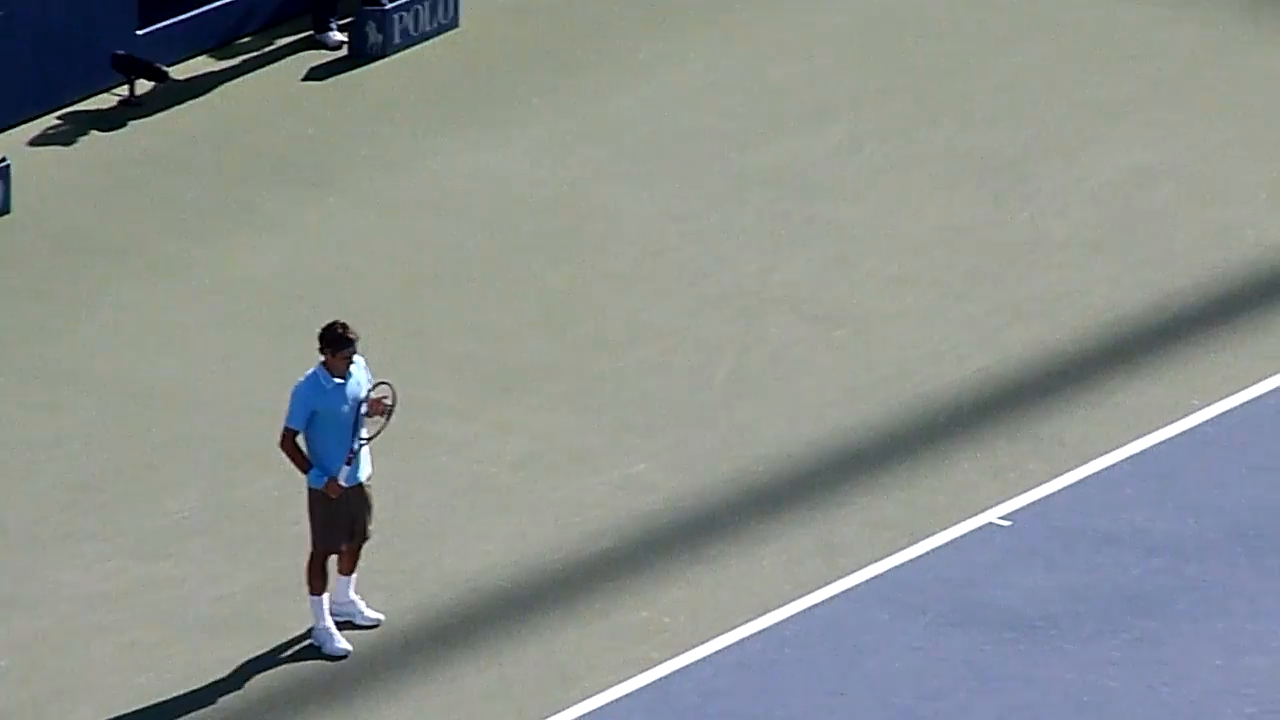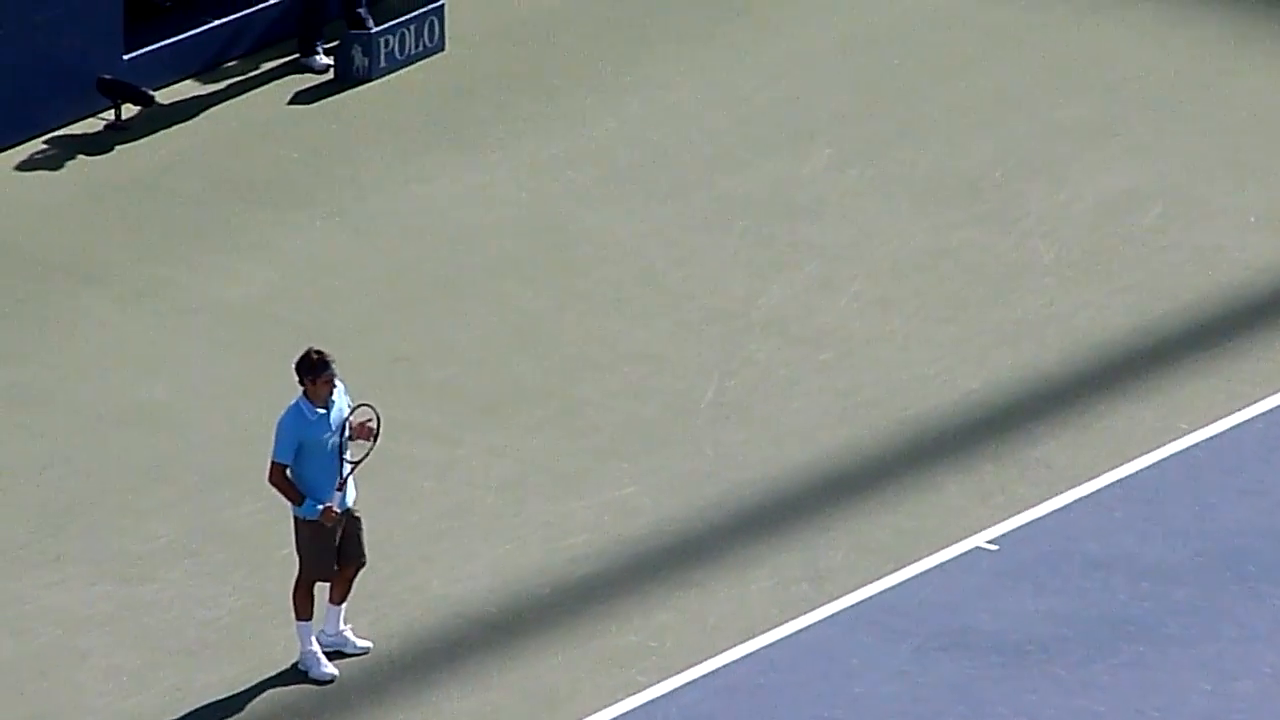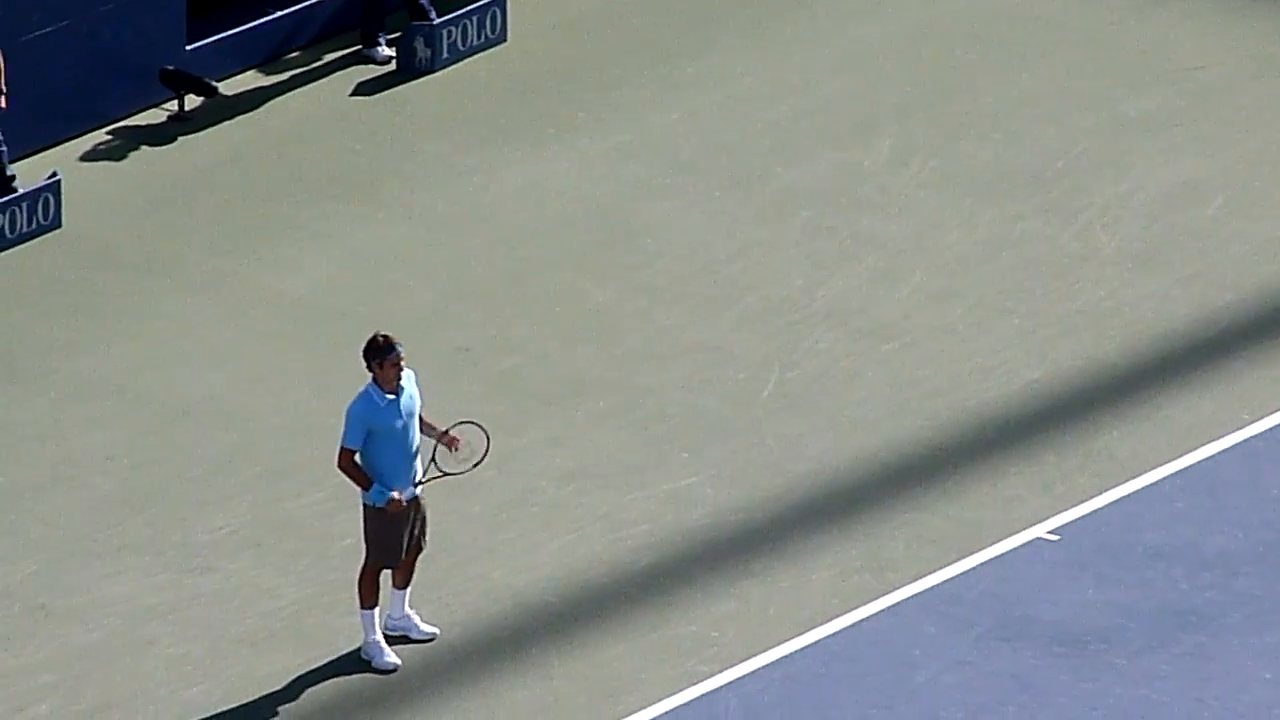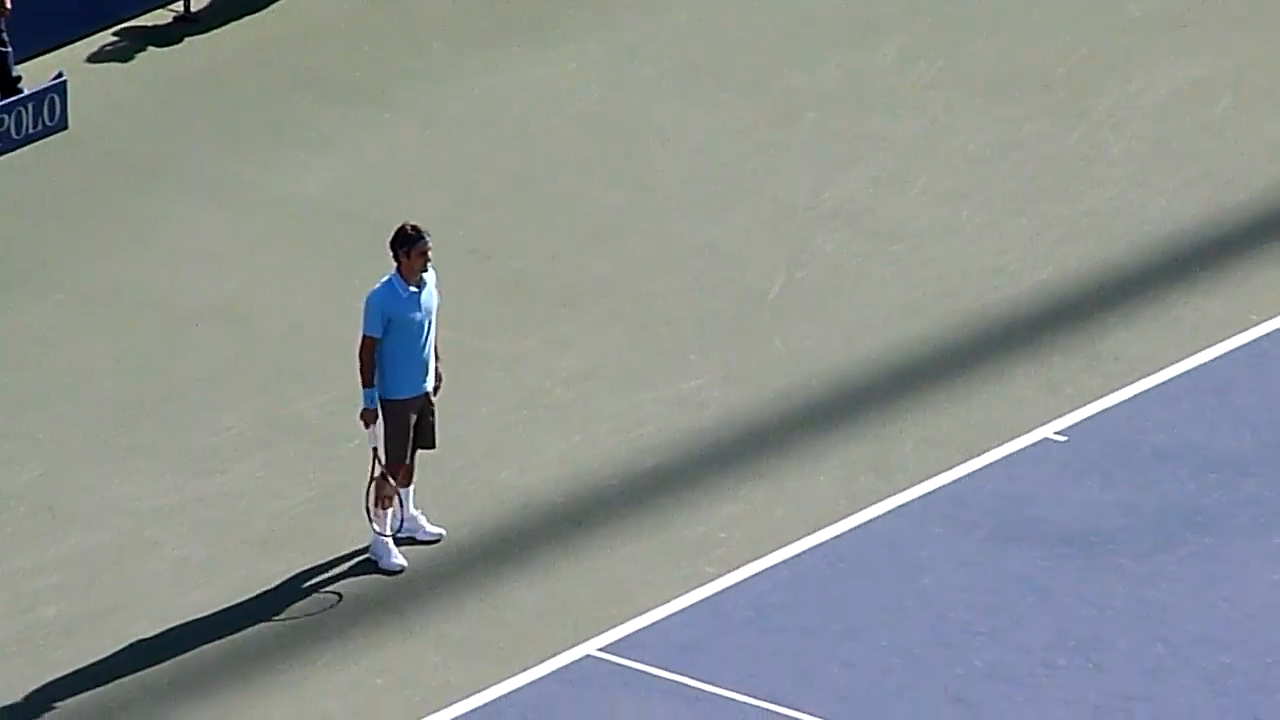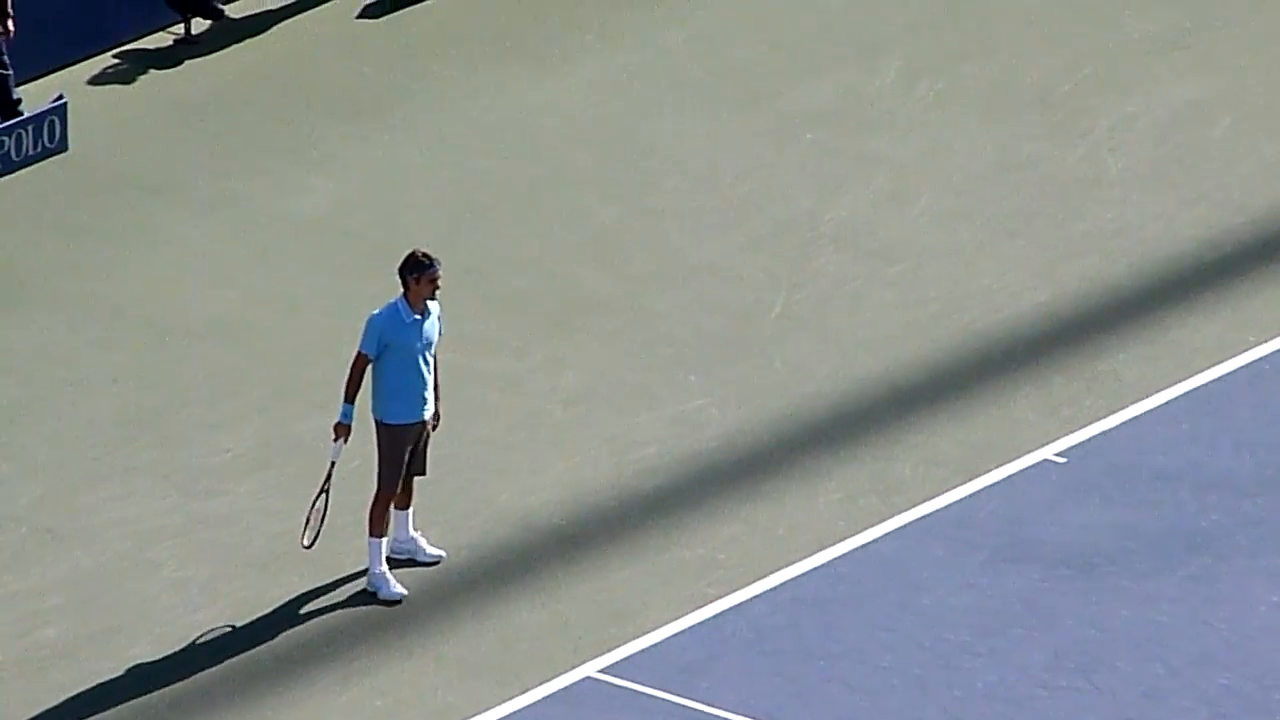
dt=0.4s
person 1, frame 1
left shoulder: (359, 368)
right shoulder: (307, 390)
right elbow: (287, 441)
left wrist: (374, 409)
right wrist: (318, 478)
left hip: (360, 476)
right hip: (329, 484)
left knee: (353, 542)
right knee: (323, 551)
left ankle: (344, 601)
right ankle: (322, 625)
person 1, frame 2
left shoulder: (339, 393)
right shoulder: (292, 423)
right elbow: (277, 476)
left wrist: (356, 432)
right wrist: (313, 509)
left hip: (346, 501)
right hip: (315, 512)
left knee: (352, 565)
right knee: (309, 578)
left ankle: (332, 632)
right ankle: (308, 651)
person 1, frame 3
left shoulder: (409, 381)
right shoulder: (361, 409)
right elbow: (345, 461)
left wrist: (436, 434)
right wrist: (381, 494)
left hip: (412, 490)
right hip: (384, 500)
left knee: (410, 554)
right knee: (375, 565)
left ankle: (399, 617)
right ankle: (372, 640)
person 1, frame 4
left shoulder: (430, 280)
right shoulder: (381, 298)
right elbow: (367, 350)
left wrist: (436, 366)
right wrist: (369, 400)
left hip: (424, 387)
right hip: (397, 394)
left knee: (410, 457)
right knee: (394, 465)
left ankle: (407, 518)
right ankle: (381, 540)
person 1, frame 5
left shoulder: (434, 311)
right shoulder: (383, 321)
right elbow: (359, 366)
left wrist: (435, 403)
right wrist: (346, 416)
left hip: (422, 414)
right hip: (394, 419)
left knee: (407, 480)
right knee: (387, 490)
left ankle: (404, 539)
right ankle: (377, 571)
